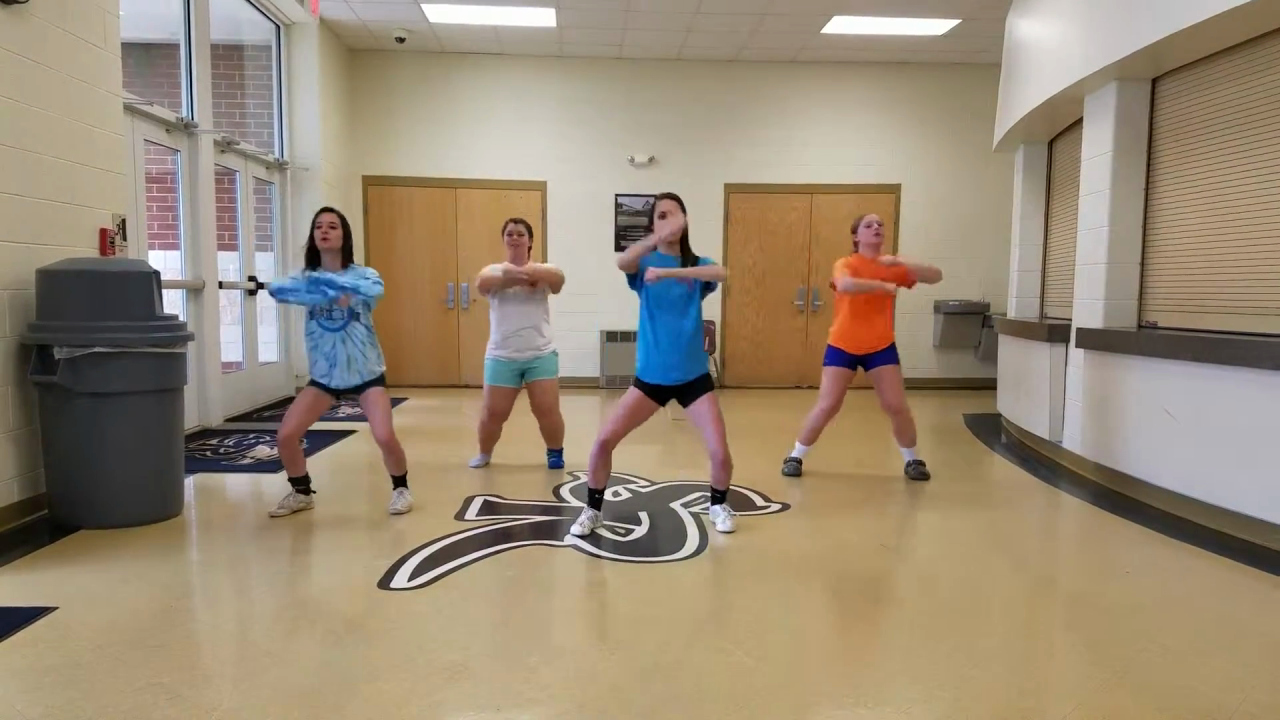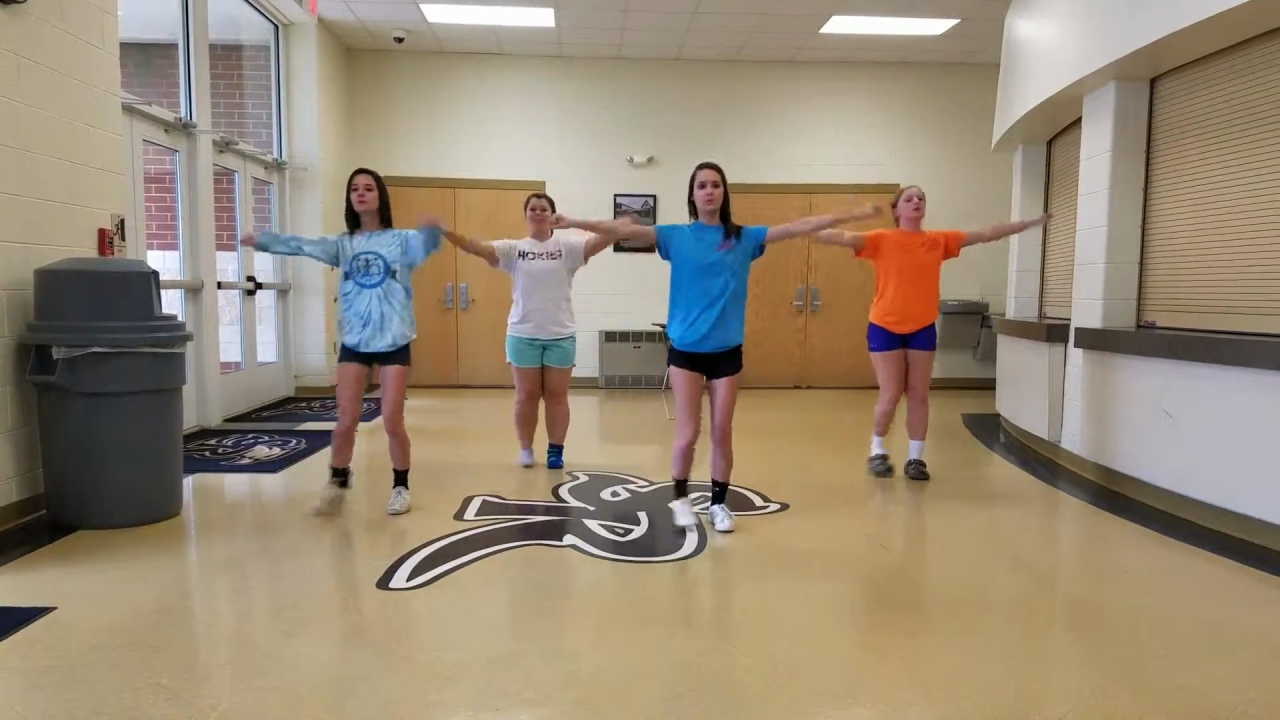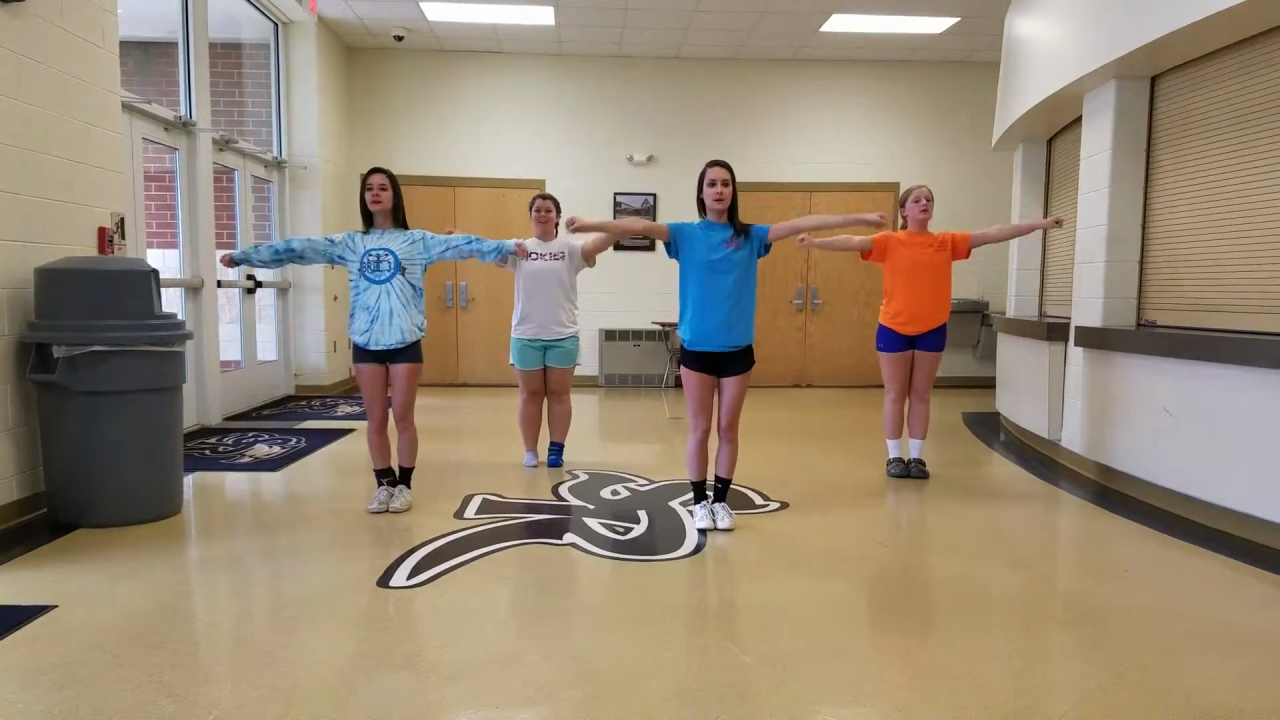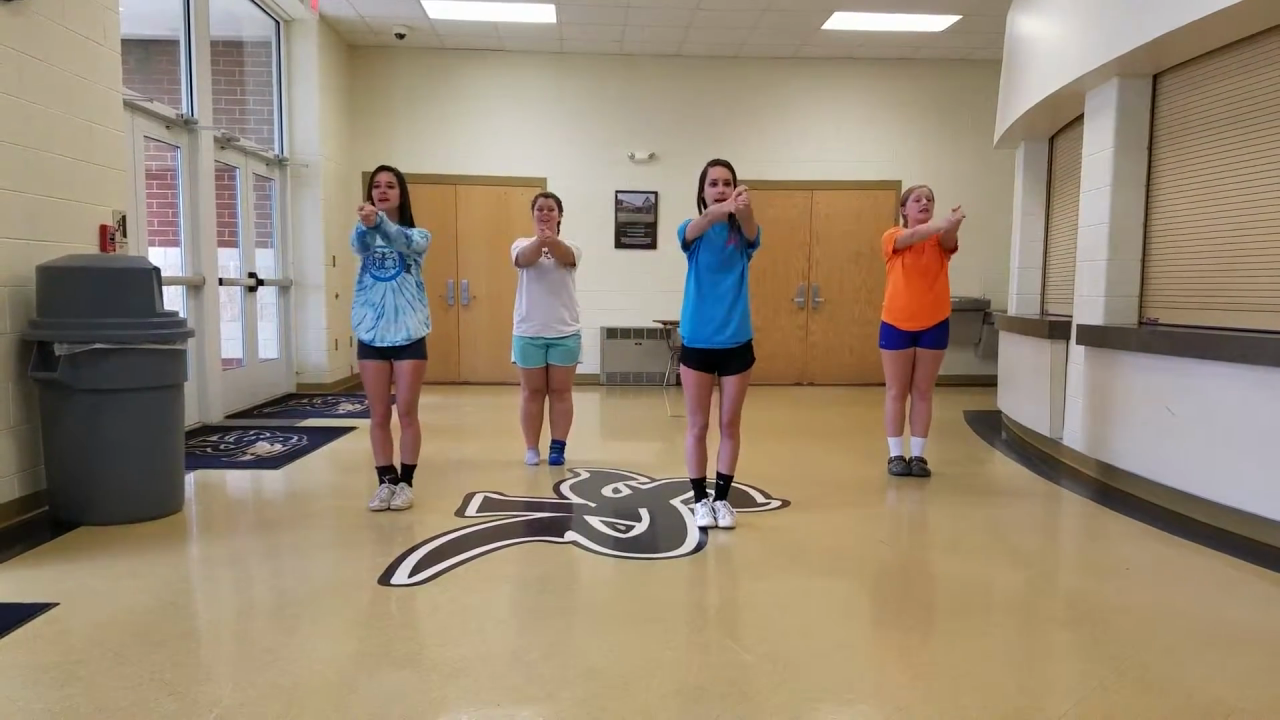
dt=0.4s
person 1, frame 1
left shoulder: (697, 264)
right shoulder: (644, 264)
left elbow: (722, 274)
right elbow: (623, 261)
left wrist: (669, 272)
right wrist: (657, 238)
left hip: (694, 377)
right hip: (651, 377)
left knee: (720, 454)
right knee: (604, 439)
left ankle: (718, 505)
right ankle: (593, 509)
person 1, frame 2
left shoulder: (744, 237)
right shoulder: (676, 235)
left elbow: (797, 229)
right elbow: (625, 230)
left wrist: (848, 216)
right wrist: (575, 223)
left hip: (726, 350)
right hip: (685, 349)
left knee: (722, 433)
right knee: (688, 434)
left ankle: (718, 503)
right ankle: (681, 498)
person 1, frame 3
left shoulder: (750, 235)
right shoulder: (685, 234)
left elbow: (801, 224)
right elbow: (641, 226)
left wrist: (859, 218)
right wrist: (591, 225)
left hip: (737, 347)
right hip: (697, 347)
left knee: (728, 429)
right knee: (700, 429)
left ankle: (721, 501)
right ankle: (700, 502)
person 1, frame 4
left shoulder: (744, 234)
right shoulder: (692, 230)
left elbow: (748, 226)
right elbow: (699, 227)
left wrist: (743, 208)
right wrist: (720, 210)
left hip: (737, 343)
right hip: (697, 342)
left knee: (730, 425)
right knee: (698, 426)
left ankle: (722, 499)
right ankle: (700, 500)
person 2, frame 1
left shoulder: (364, 275)
right shoulder: (308, 279)
left elbow: (375, 291)
right elbow: (276, 290)
left wrist: (322, 280)
right wrist: (331, 295)
left hip: (367, 374)
right hip: (324, 376)
left knee: (385, 437)
right knee: (286, 435)
left ankle: (401, 489)
right ankle: (301, 492)
person 2, frame 2
left shoulder: (403, 240)
right shoulder: (341, 244)
left elbow: (428, 245)
right elbow: (300, 245)
left wrist: (431, 228)
right wrist: (262, 240)
left hip: (393, 343)
right hip: (354, 344)
left knee: (392, 421)
right knee: (346, 420)
left ankle: (400, 486)
right ankle: (337, 483)
person 2, frame 3
left shoulder: (417, 241)
right shoulder: (351, 243)
left elbow: (458, 244)
right elbow: (303, 248)
left wrist: (506, 247)
right wrist: (243, 256)
left hip: (405, 340)
right hip: (366, 342)
left knee: (402, 417)
right knee: (376, 419)
left ankle: (404, 485)
right ankle: (384, 484)
person 2, frame 4
left shoulder: (418, 236)
right shoulder: (365, 238)
left elbow: (402, 241)
right elbow: (361, 244)
left wrist: (379, 221)
right wrist: (367, 224)
left hip: (409, 336)
right hip: (371, 337)
left knee: (406, 413)
right knee: (379, 415)
left ankle: (405, 482)
right ankle: (386, 481)
person 3, frame 1
left shoulder: (895, 267)
right shoulder: (845, 265)
left elbow: (935, 275)
right elbow: (845, 286)
left wrist: (900, 264)
right wrist: (884, 286)
left hip: (881, 347)
right hip: (842, 347)
left knee: (897, 407)
right knee: (826, 407)
left ankle: (913, 460)
right ankle: (795, 456)
person 3, frame 2
left shoulder: (938, 240)
right shoulder: (881, 240)
left elbow: (986, 234)
right elbow: (845, 239)
left wrist: (1029, 223)
right wrist: (816, 235)
left hip: (922, 329)
right hip: (884, 327)
left knee: (919, 396)
right knee: (890, 395)
left ankle: (915, 458)
right ankle: (877, 451)
person 3, frame 3
left shoulder: (947, 242)
right shoulder: (889, 241)
left elbow: (992, 234)
right elbow: (852, 242)
left wrist: (1039, 224)
right wrist: (815, 242)
left hip: (932, 329)
right hip: (894, 328)
left knee: (921, 394)
right knee: (895, 394)
left ankle: (916, 457)
right ankle: (894, 456)
person 3, frame 4
left shoulder: (941, 240)
right shoulder: (892, 237)
left elbow: (948, 237)
right elbow: (912, 236)
left wrist: (953, 222)
right wrist: (942, 222)
left hip: (934, 324)
right hip: (897, 324)
left knee: (922, 392)
right knee: (896, 392)
left ankle: (917, 455)
right ankle: (895, 455)
person 4, frame 1
left shoulder: (541, 272)
right shoulder: (495, 271)
left elbow: (559, 278)
right elbow: (482, 284)
left wrist: (528, 270)
right wrist: (517, 275)
left hip: (541, 354)
right hip: (502, 356)
left knee: (547, 410)
right knee: (492, 414)
left ankle: (555, 452)
right ankle: (484, 453)
person 4, frame 2
left shoulder: (567, 246)
right shoulder: (513, 248)
left elbow: (595, 244)
right elbow: (479, 248)
right wrist: (449, 235)
left hip: (560, 335)
right hip: (523, 333)
left knee: (556, 395)
right knee: (526, 395)
left ankle: (555, 449)
right ankle: (525, 448)
person 4, frame 3
left shoulder: (569, 248)
left elbow: (593, 248)
left wrist: (613, 234)
left hip: (563, 335)
right hip: (527, 335)
left knee: (559, 393)
right knee: (530, 394)
left ankle: (556, 448)
right ankle: (530, 450)
person 4, frame 4
left shoulder: (570, 247)
right shoulder: (522, 244)
left elbow: (564, 257)
right elbow: (525, 258)
left wrist: (552, 241)
right wrist: (539, 241)
left hip: (565, 332)
right hip: (528, 332)
left knee: (560, 392)
right knee: (532, 392)
left ankle: (558, 446)
right ankle: (532, 448)
